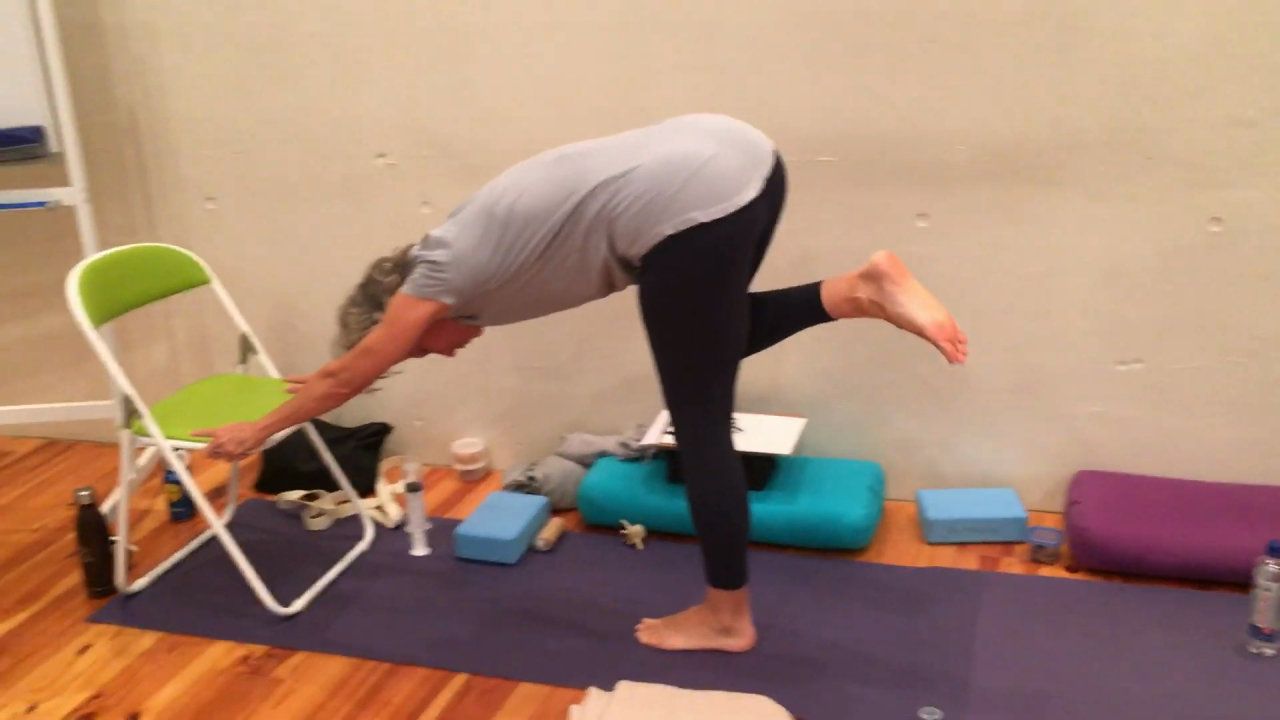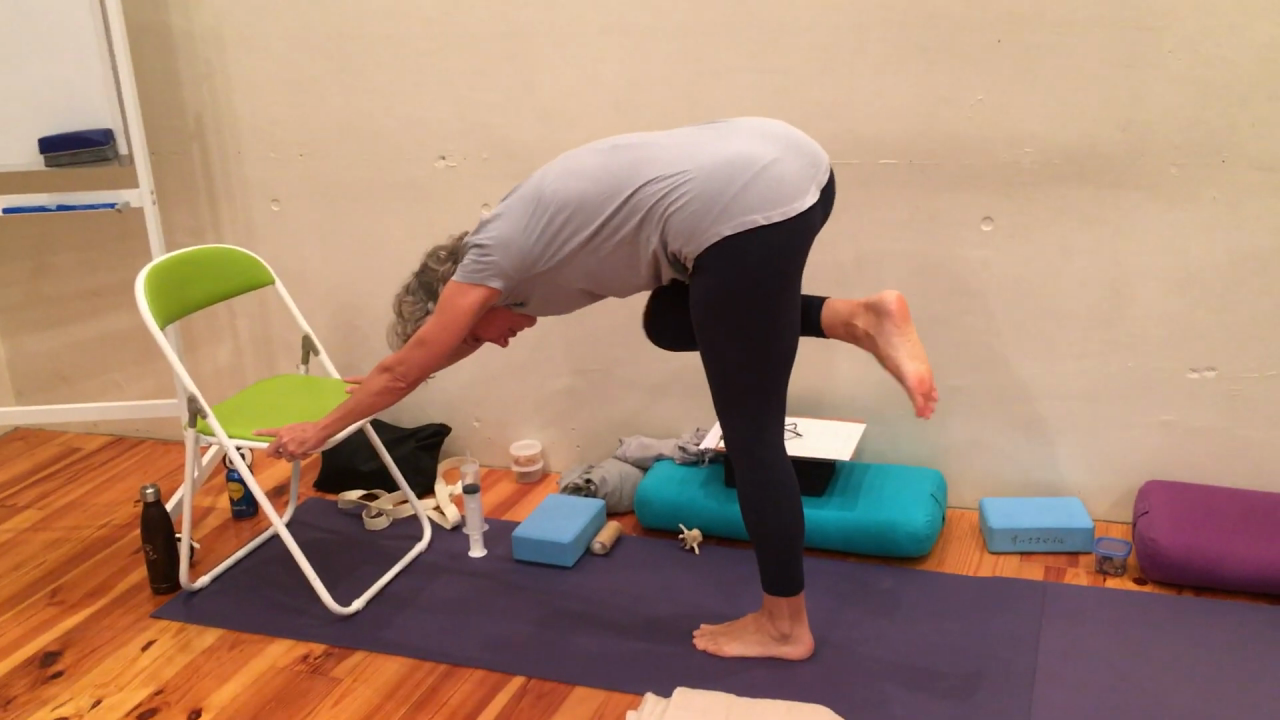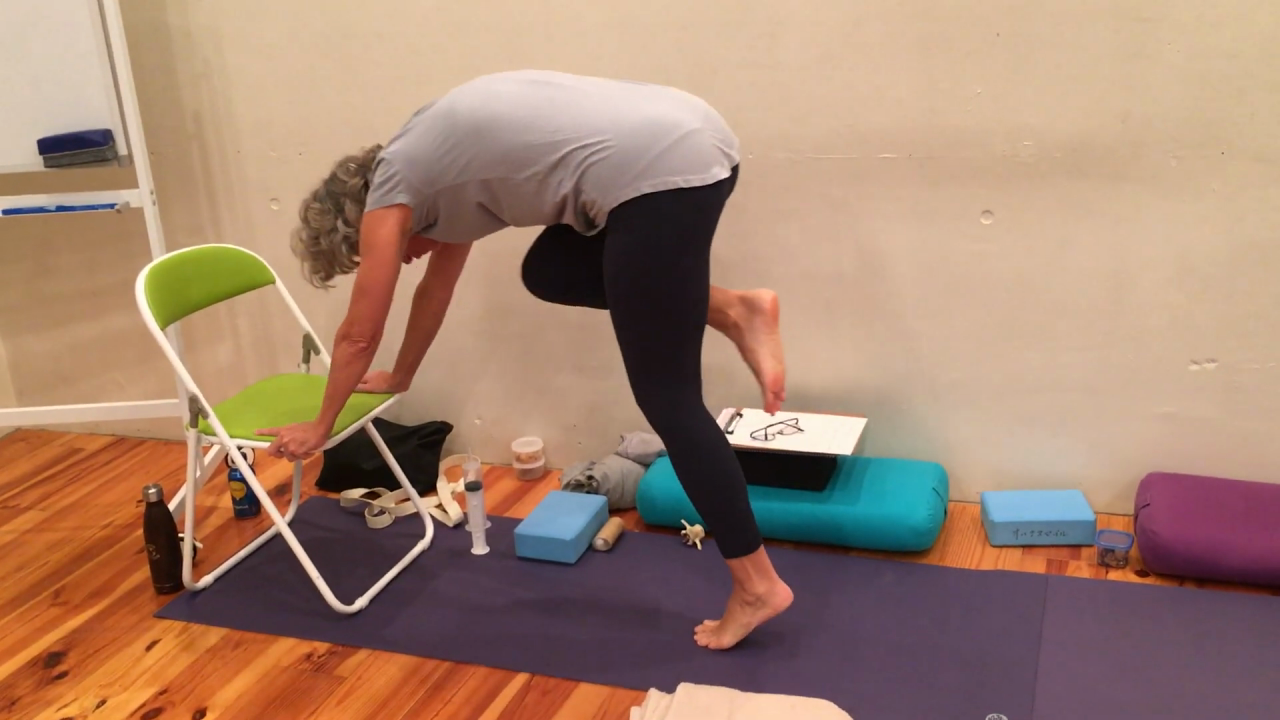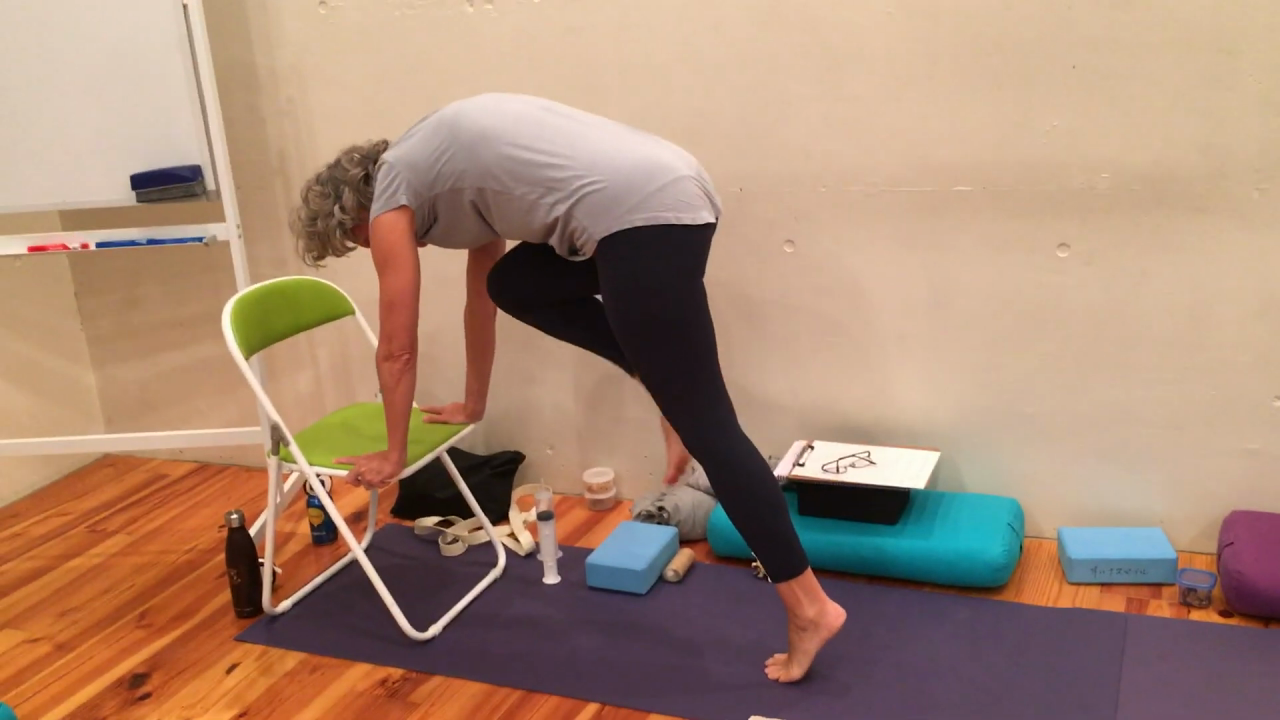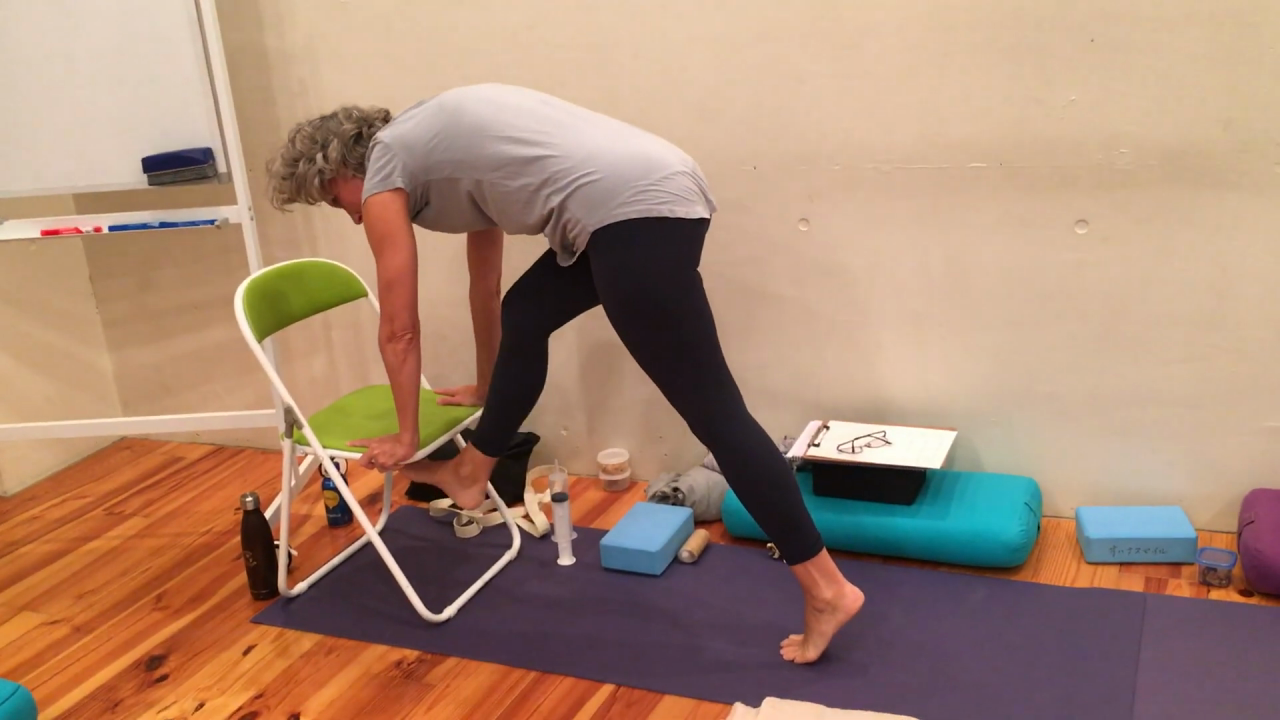
dt=1s
person 1, frame 1
left shoulder: (436, 278)
right shoulder: (463, 248)
left elbow: (346, 376)
left wrist: (256, 431)
right wrist: (334, 379)
left hip: (690, 204)
right hip: (738, 155)
left knee: (699, 431)
right knee: (690, 347)
left ankle: (726, 619)
right ankle: (859, 291)
person 1, frame 2
left shoulder: (486, 264)
right shoulder: (513, 241)
left elbow: (401, 370)
left wrist: (318, 431)
right wrist: (382, 385)
left hip: (746, 207)
right hip: (787, 163)
left knee: (749, 435)
right knee: (671, 325)
left ankle: (784, 626)
right ankle: (856, 319)
person 1, frame 3
left shoulder: (390, 191)
right shoulder: (432, 169)
left elbow: (358, 334)
right elbow: (437, 285)
left wrist: (320, 427)
right wrist: (400, 377)
left hip: (659, 170)
right hip: (689, 139)
left knee: (666, 398)
right knee: (549, 274)
left ankle: (757, 587)
right ankle: (730, 309)
person 1, frame 4
left shoulder: (391, 198)
right shoulder: (440, 166)
left elbow: (396, 350)
right elbow: (479, 299)
left wrist: (393, 455)
right wrist: (472, 405)
left hip: (641, 214)
right hip: (671, 187)
left knee: (703, 424)
right knee: (511, 284)
left ankle: (810, 608)
right ankle: (670, 376)
person 1, frame 5
left shoulder: (385, 173)
right shoulder: (433, 145)
left elbow: (400, 329)
right elbow: (486, 287)
left wrist: (406, 436)
right wrist: (486, 385)
left hip: (634, 212)
right hip: (661, 186)
left knee: (713, 413)
right knee: (525, 314)
left ankle: (827, 591)
right ankle: (471, 472)
